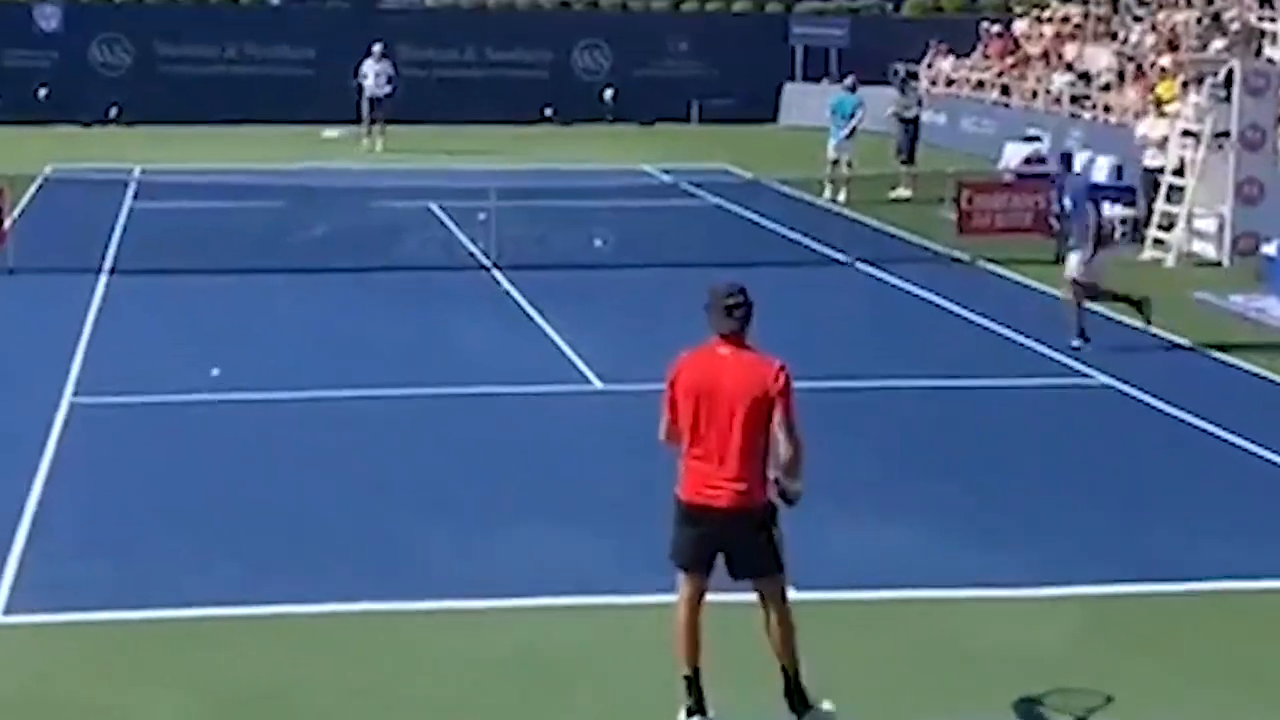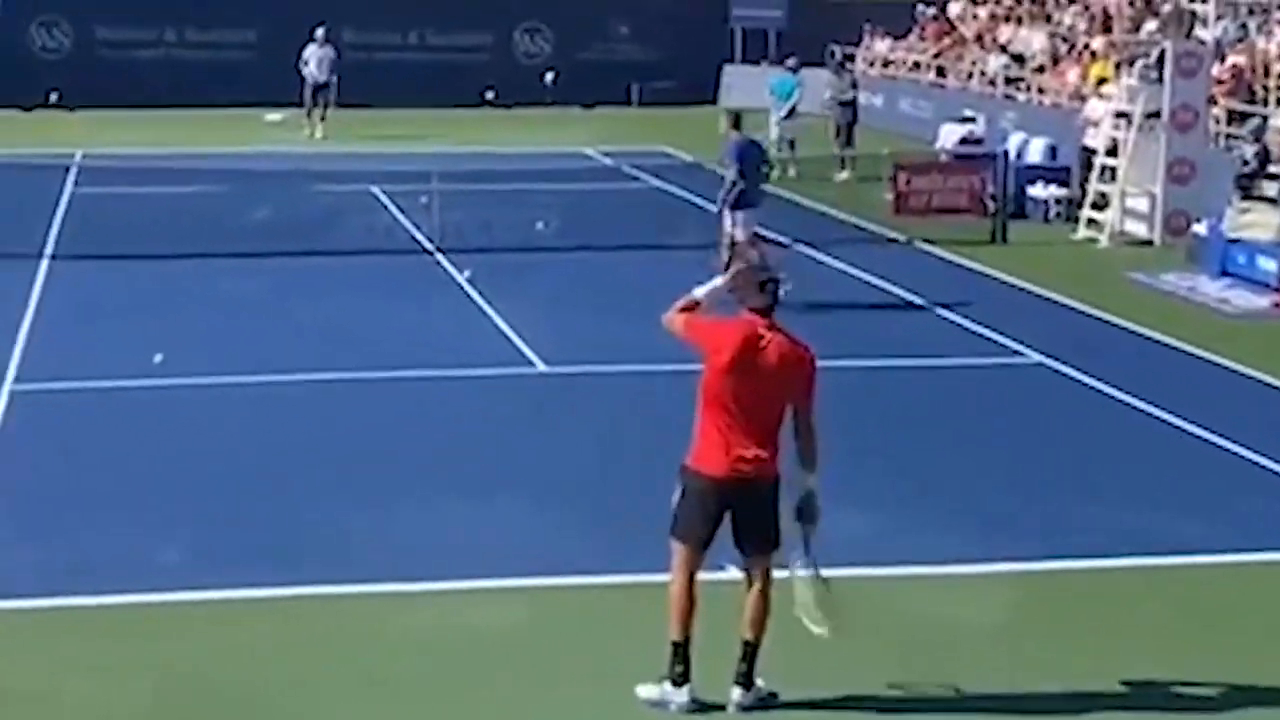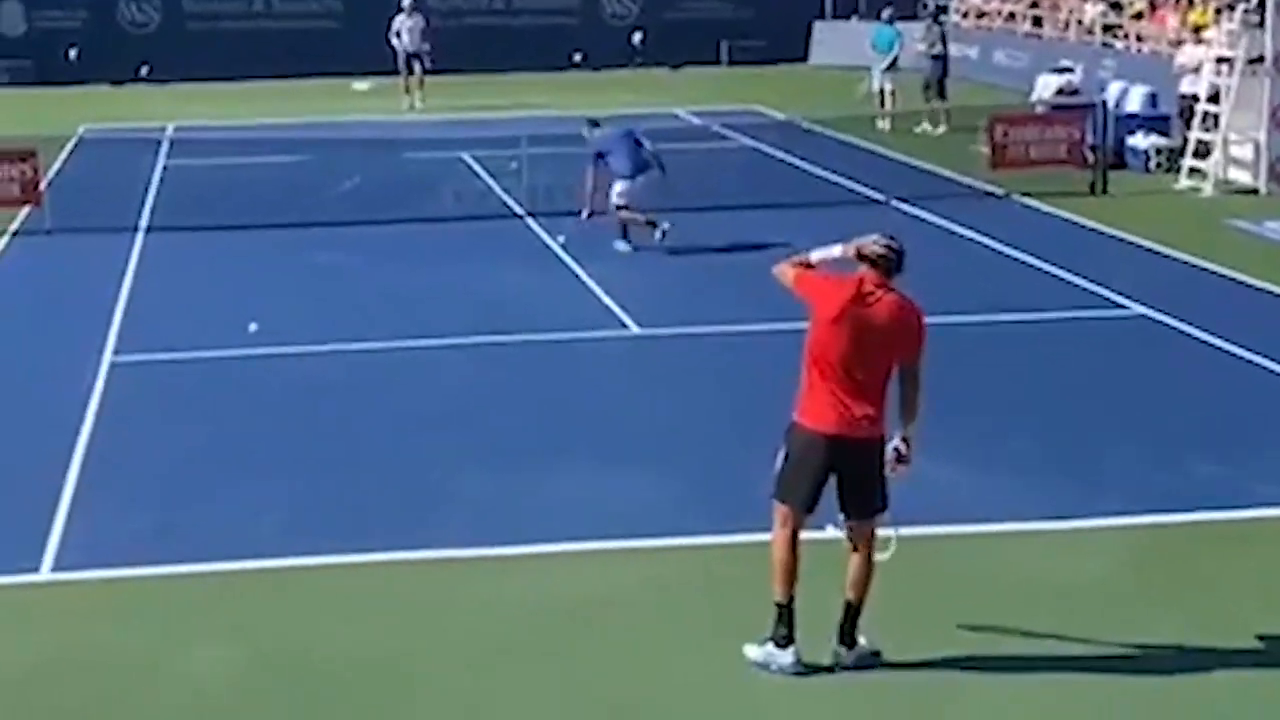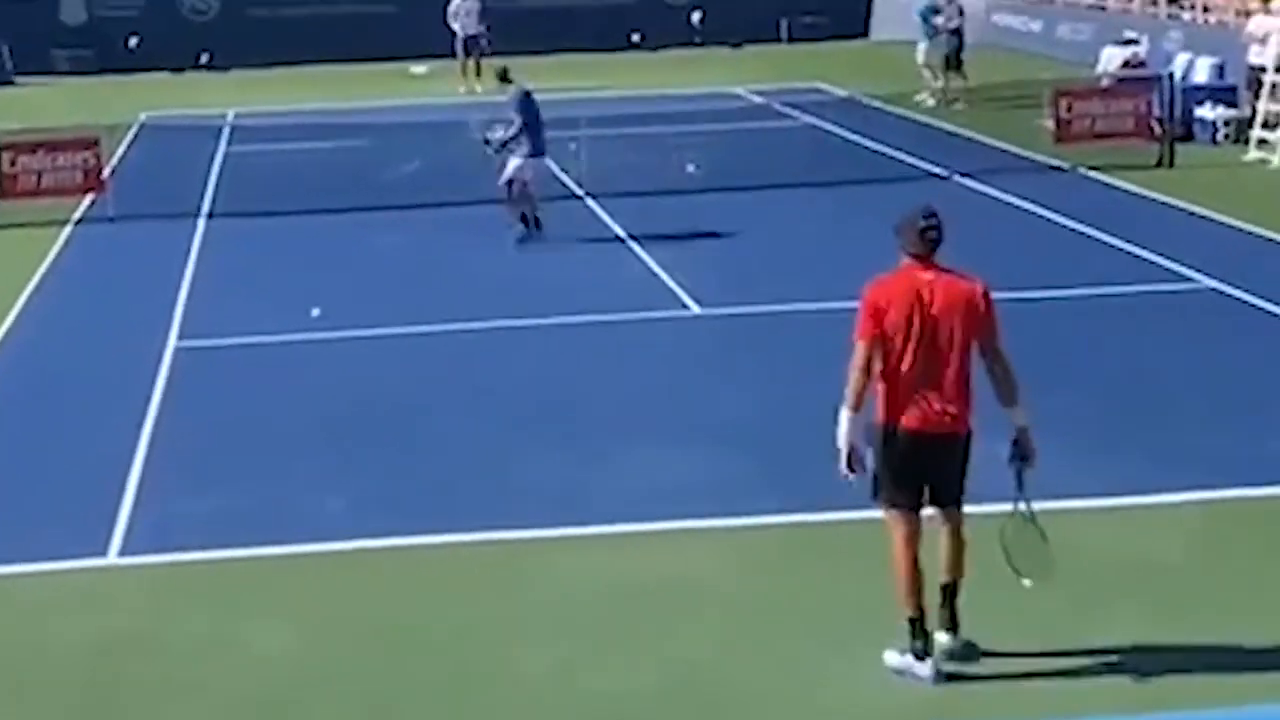
dt=1s
person 1, frame 1
left shoulder: (685, 366)
right shoulder: (772, 372)
left elbow: (668, 436)
right elbow: (788, 449)
right wrist: (790, 485)
left hip: (694, 501)
right hip: (747, 506)
left knee: (689, 599)
right knee: (774, 602)
person 1, frame 2
left shoulder: (722, 334)
right shoulder: (798, 356)
left elbow: (671, 317)
right elbow: (804, 431)
left wrist: (718, 283)
right wrist: (810, 489)
left hip: (707, 472)
right hip: (759, 478)
left knee: (683, 571)
right knee: (758, 577)
left ankle: (678, 682)
right ankle: (743, 684)
person 1, frame 3
left shoulder: (832, 291)
right shoulder: (907, 315)
left elbow: (781, 269)
right elbow: (909, 384)
left wrist: (839, 250)
right wrist: (905, 436)
left hip: (813, 430)
right hip: (865, 438)
left knee: (786, 527)
right knee: (862, 539)
left ankle: (783, 639)
right ankle: (848, 642)
person 1, frame 4
left shoulder: (881, 292)
right shoulder: (971, 292)
left elbow: (861, 367)
right elbow: (997, 365)
left wrist: (845, 429)
right wrist: (1020, 425)
left hip: (900, 429)
right hip: (952, 429)
left knee: (904, 534)
right knee: (951, 523)
left ankle: (919, 648)
right ankle: (950, 627)
